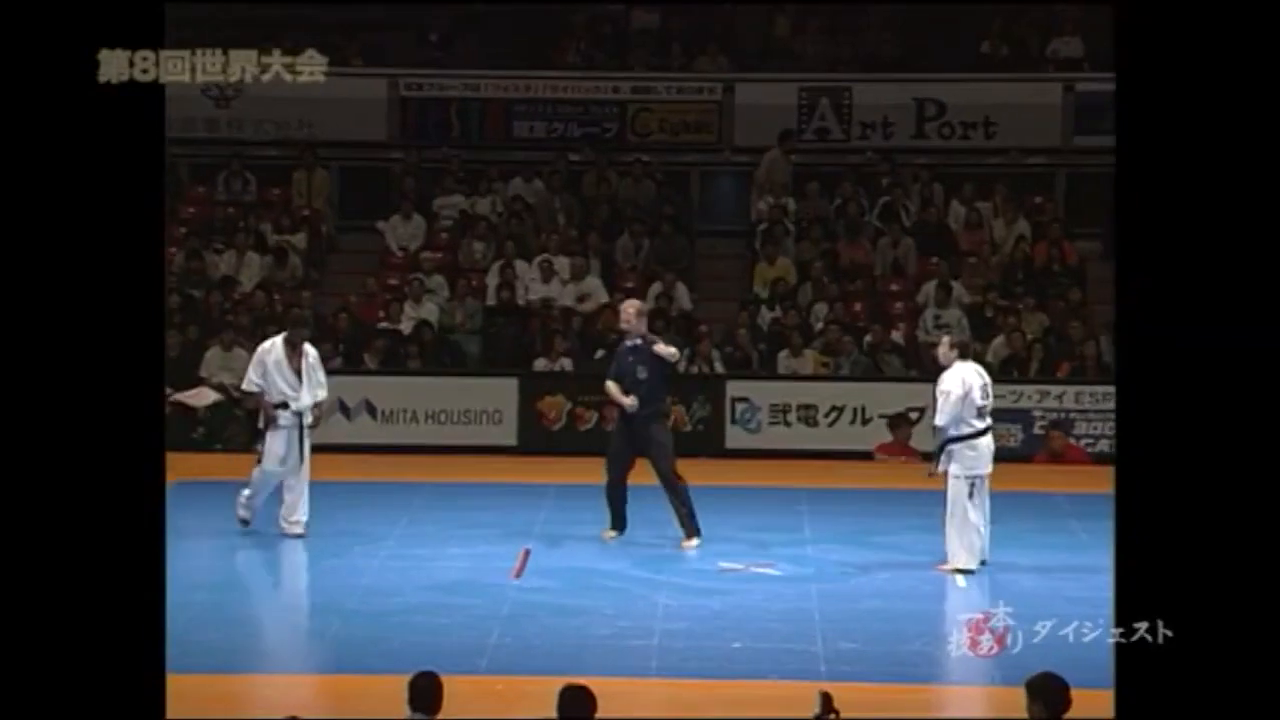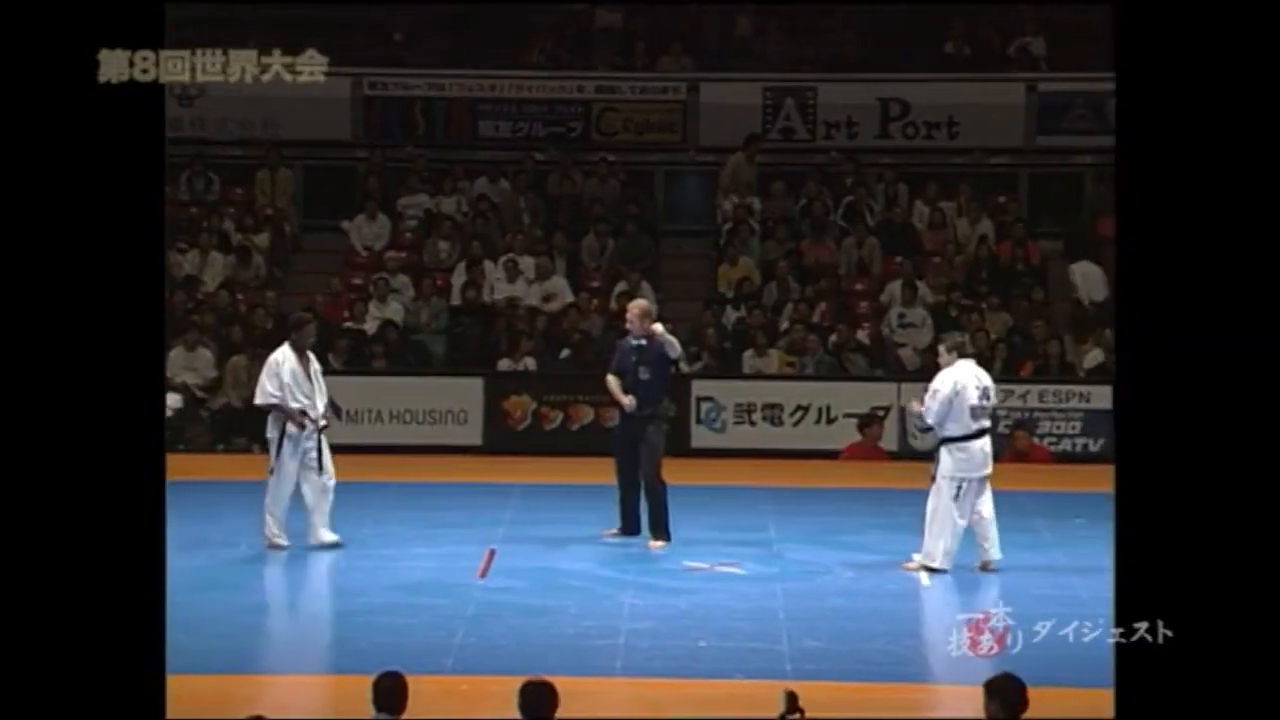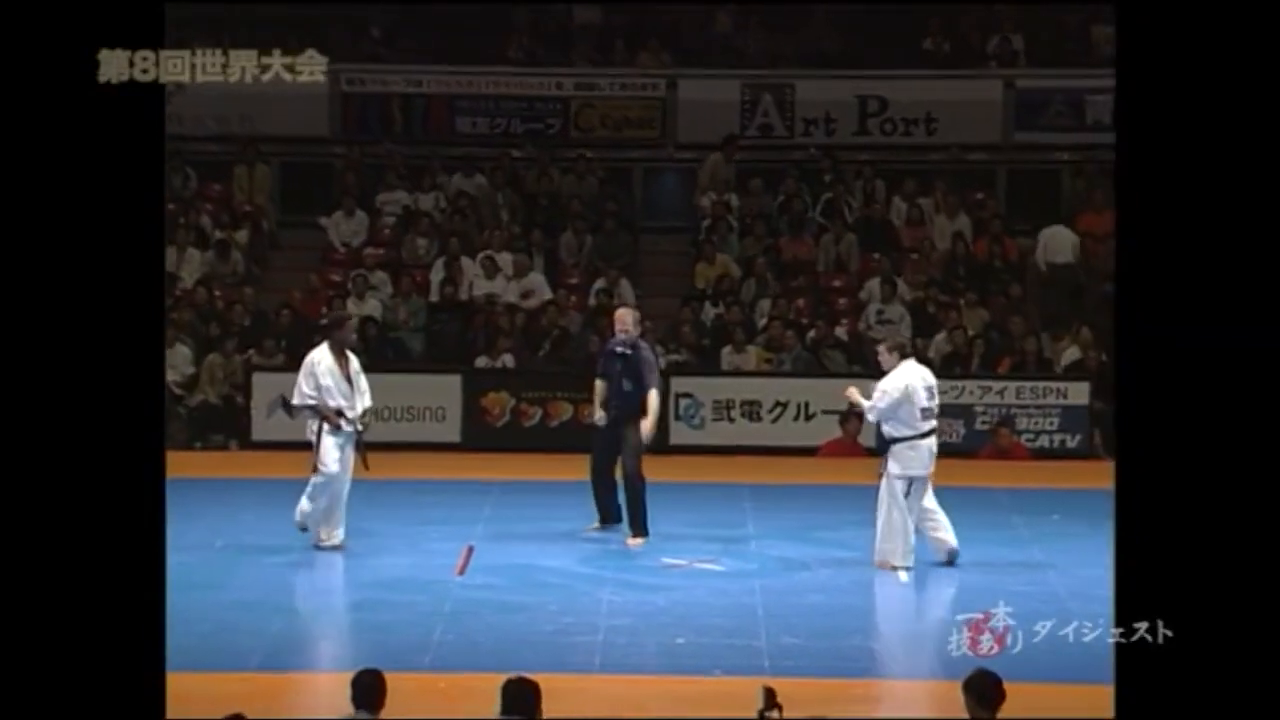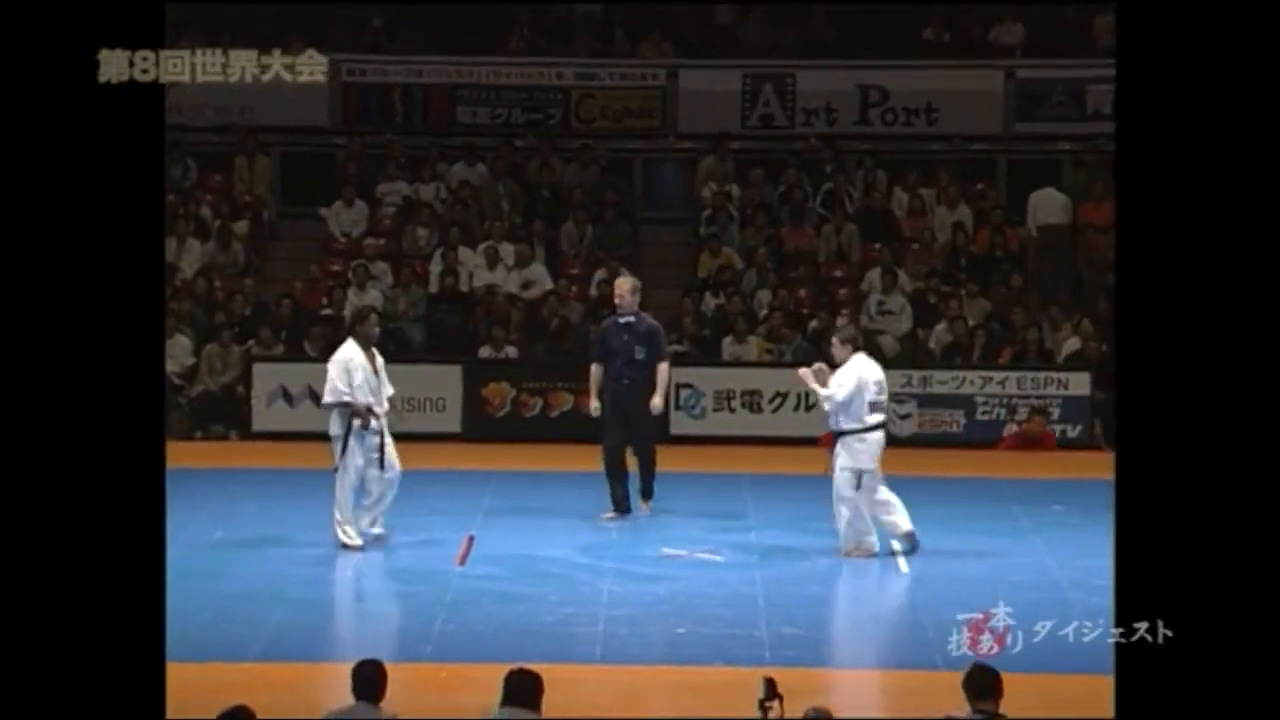
dt=0.7s
person 1, frame 1
left shoulder: (654, 346)
right shoulder: (622, 350)
left elbow: (674, 355)
right elbow: (610, 382)
left wrist: (668, 352)
right wrist: (622, 400)
left hip: (654, 419)
right hip: (627, 420)
left knee: (668, 474)
right knee: (615, 475)
left ankle: (691, 532)
right ankle: (617, 525)
person 1, frame 2
left shoulder: (660, 346)
right shoulder: (625, 346)
left elbow: (676, 352)
right elbow: (611, 376)
left wrist: (663, 335)
right wrist: (622, 398)
left hip: (652, 419)
right hip: (628, 417)
left knee: (651, 476)
right knee: (626, 474)
left ankle: (660, 534)
right ankle: (629, 526)
person 1, frame 3
left shoulder: (644, 355)
right shoulder: (610, 348)
left elbow: (653, 391)
left wrist: (650, 421)
right wrist: (598, 407)
left hip: (633, 420)
right hip: (610, 418)
left knee: (631, 471)
right knee: (599, 468)
left ankle: (639, 530)
right ankle: (609, 516)
person 1, frame 4
left shoulder: (651, 327)
right shoulder: (607, 327)
left elbow: (663, 363)
right elbow: (598, 364)
left wrist: (659, 395)
right wrist: (594, 397)
left hip: (642, 397)
right hip: (614, 395)
left knee: (644, 450)
right knee: (612, 451)
left ankle: (645, 497)
right ankle: (620, 506)
person 2, frame 1
left shoulder: (311, 353)
right shoulder: (267, 350)
left elbow: (318, 386)
right elbow: (253, 384)
left wrist: (317, 409)
right wrist: (266, 409)
left hip: (301, 419)
right hip: (277, 417)
left knee: (298, 472)
right knee: (270, 469)
left ankle: (293, 523)
right ankle: (246, 503)
person 2, frame 2
left shoulder: (311, 359)
right shoulder: (278, 359)
right elbow: (268, 397)
left wrist: (324, 411)
right wrist: (293, 414)
left hip: (312, 428)
right hip: (287, 429)
left knee: (323, 479)
right knee: (282, 484)
left ankle: (322, 533)
right ankle: (275, 535)
person 2, frame 3
left shoulder: (352, 359)
right shoulder: (316, 359)
left elbow: (362, 392)
right elbow: (305, 396)
left wrist: (364, 415)
right wrist: (328, 415)
left hip: (349, 427)
right hip: (326, 427)
left knee: (341, 483)
right knee: (329, 471)
left ankle: (329, 536)
right ankle: (306, 513)
person 2, frame 4
left shoulder: (373, 354)
right shoulder: (344, 356)
right elbow: (335, 395)
left wrist: (392, 404)
right wrist: (359, 410)
left hip: (375, 423)
right hip: (351, 426)
left knee: (390, 471)
right knee: (348, 481)
left ankle: (369, 522)
right ankle: (347, 534)
person 3, frame 1
left shoulder: (953, 377)
right shoulder: (979, 371)
left elbow: (944, 419)
left wrist: (941, 437)
left hip: (964, 448)
right hip: (981, 442)
left knee: (964, 507)
right knee: (977, 505)
left ankle: (963, 560)
right ankle: (977, 553)
person 3, frame 2
left shoulder: (949, 376)
right shoulder: (983, 375)
left elbow: (931, 413)
left wrist: (918, 411)
right wrist: (925, 410)
left hip: (958, 450)
right hip: (981, 446)
left knee: (945, 507)
right knee: (981, 506)
left ankle: (932, 559)
right ankle: (988, 558)
person 3, frame 3
left shoulder: (896, 379)
right shoulder: (924, 372)
left elbow: (875, 410)
left wrist: (857, 398)
right wrist: (881, 394)
left hip: (905, 449)
right hip: (925, 443)
left knee: (896, 504)
right knee: (922, 501)
left ankle: (896, 557)
right ankle: (947, 543)
person 3, frame 4
left shoulder: (850, 370)
right shoulder: (872, 366)
left elbow: (833, 401)
left wrist: (811, 382)
right wrist: (827, 378)
left hip: (854, 440)
right hip: (872, 435)
left knee: (847, 494)
right knee: (873, 489)
left ankle: (862, 544)
right ankle: (903, 529)
